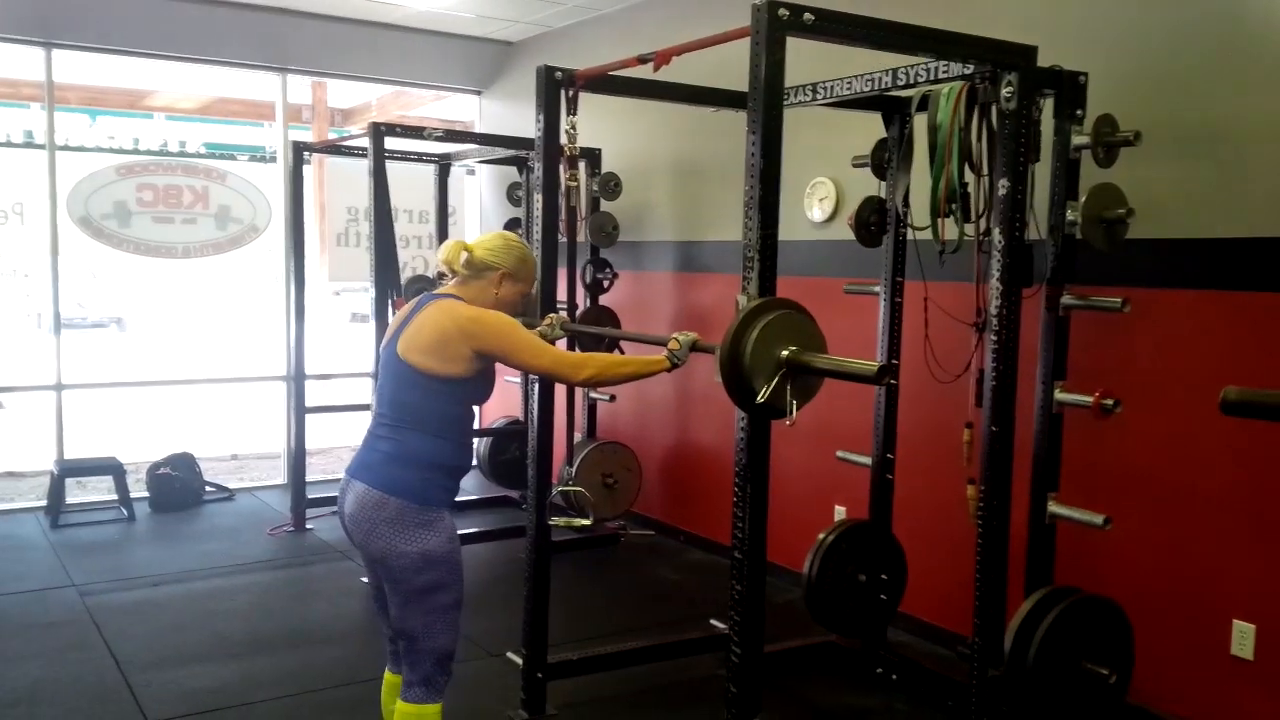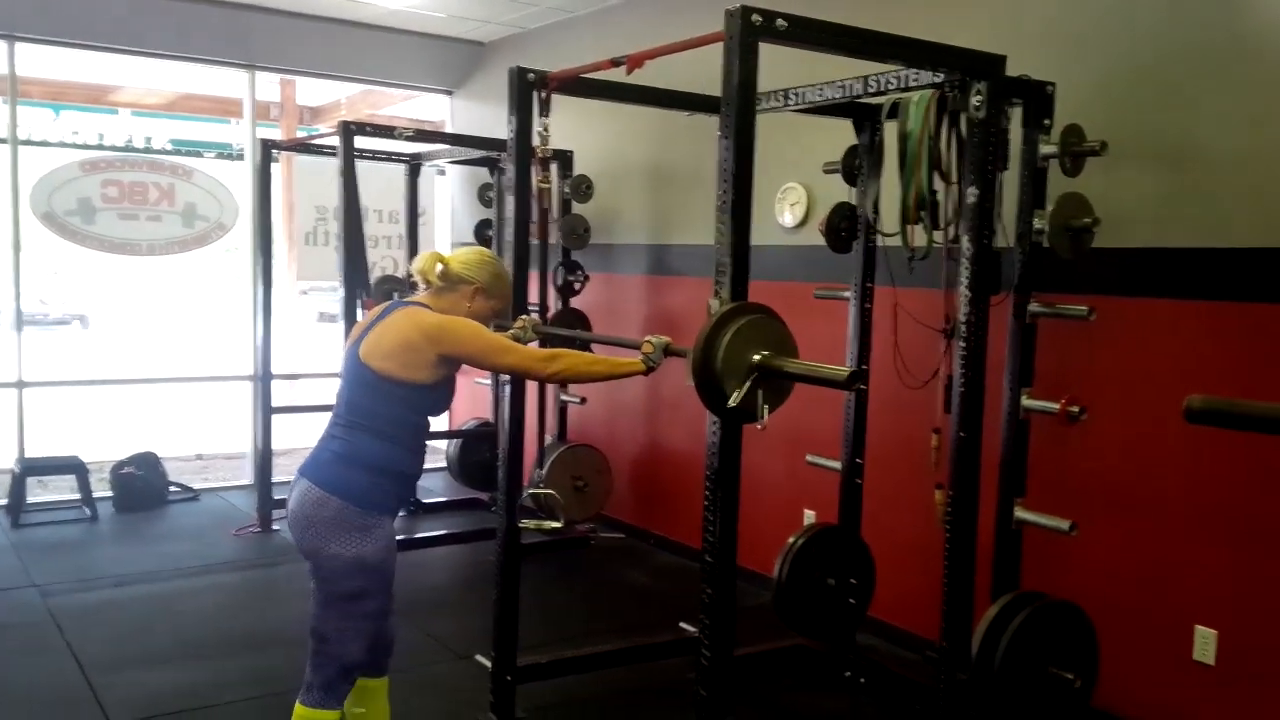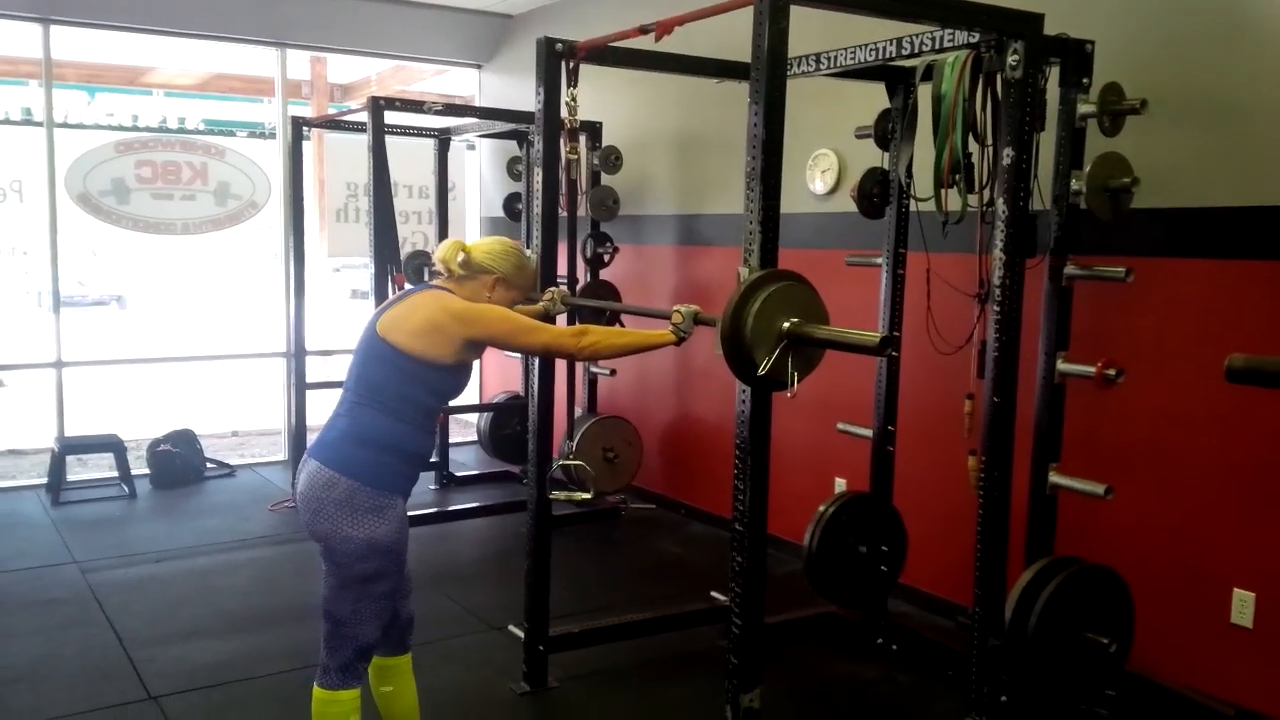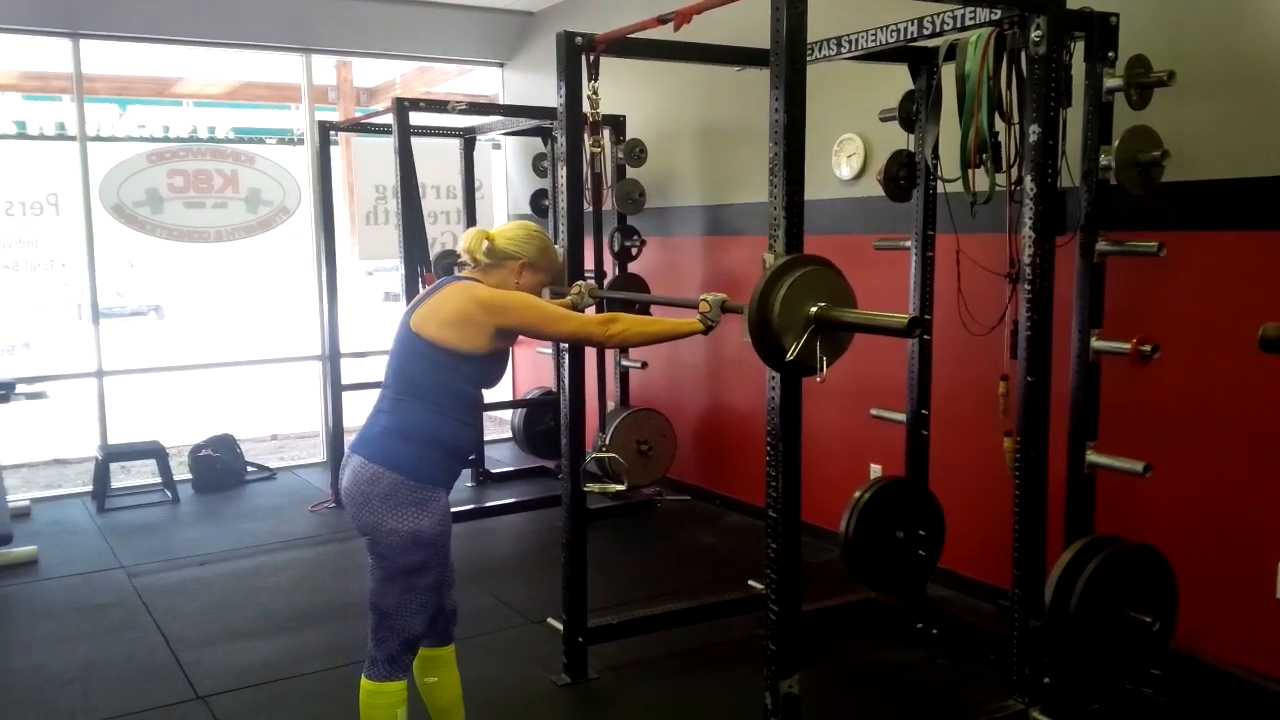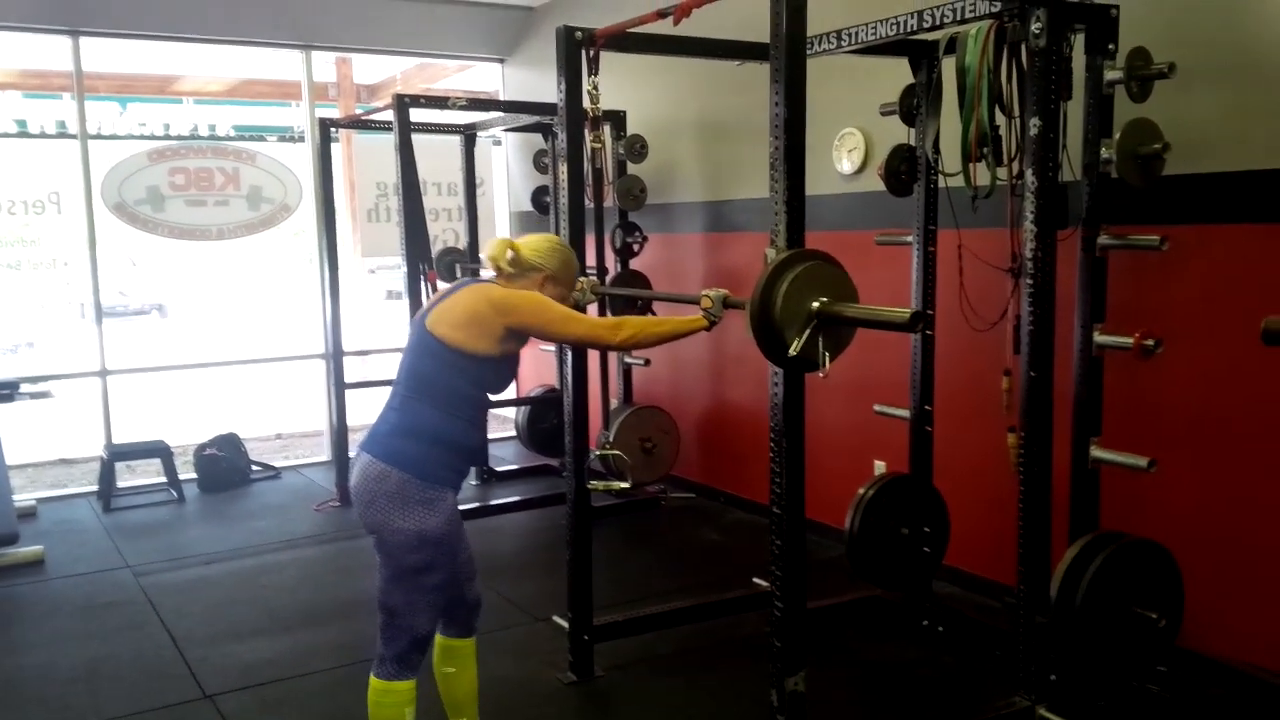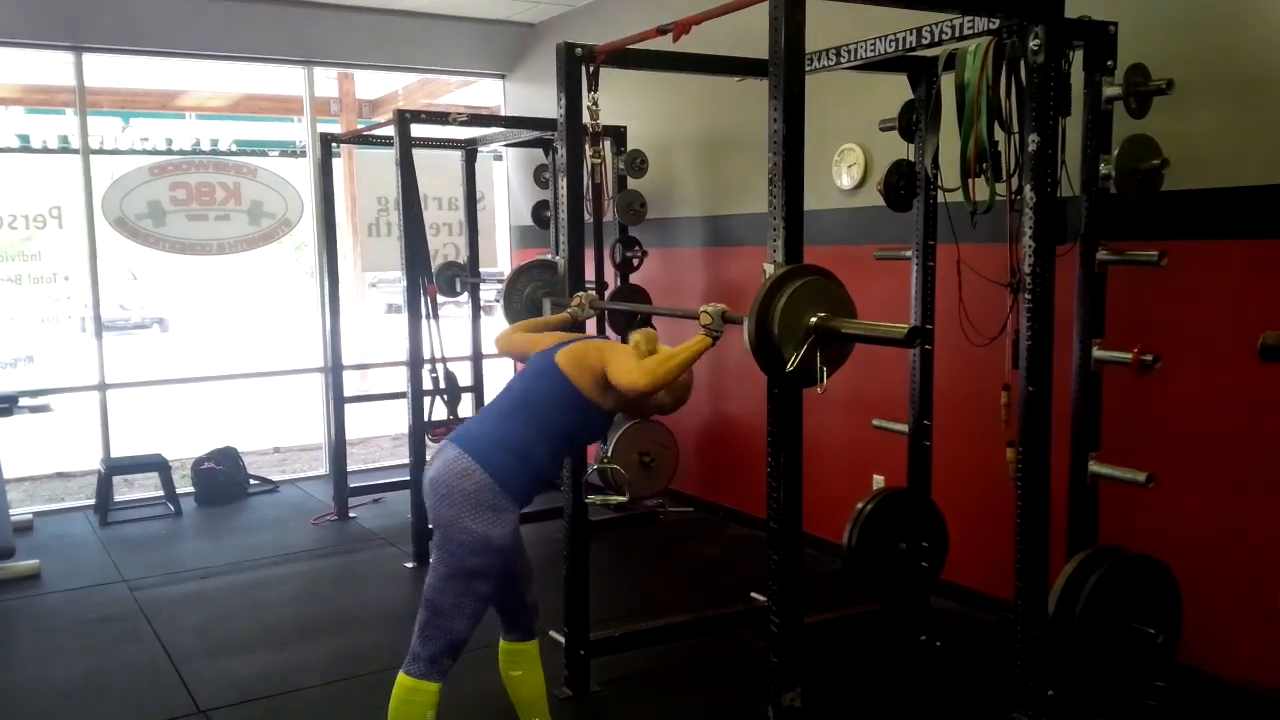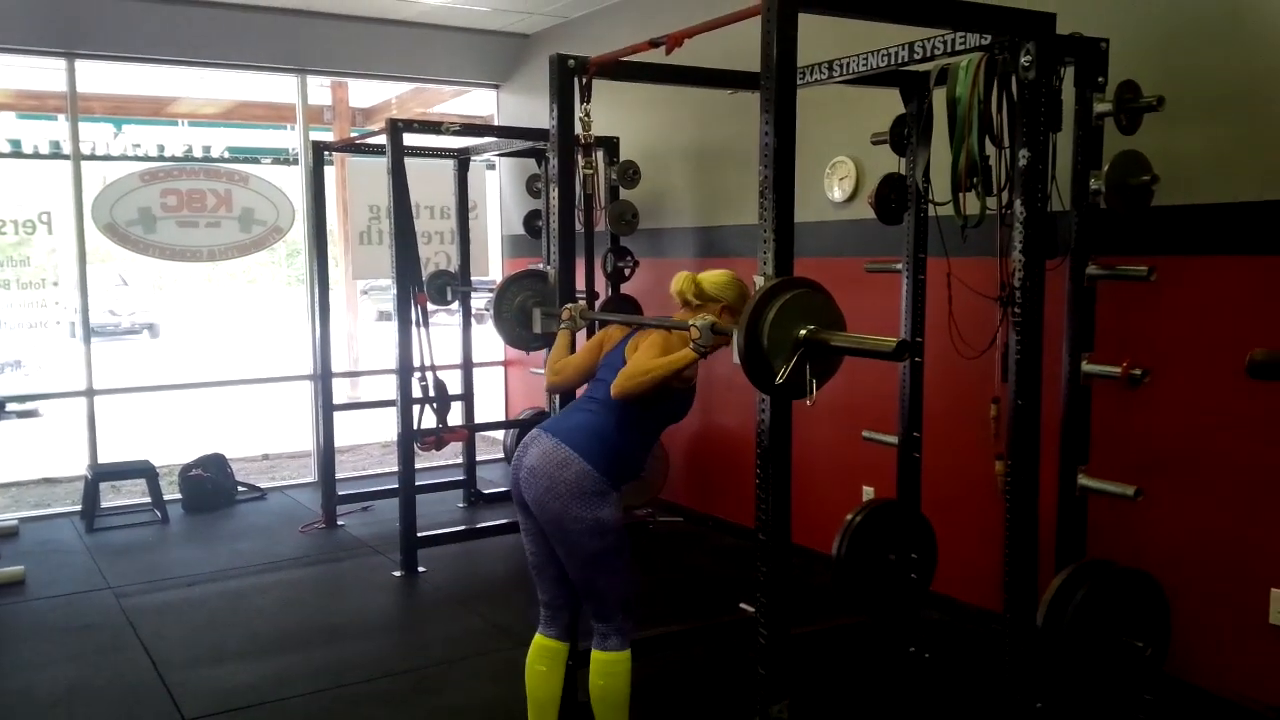
dt=0.7s
person 1, frame 1
left shoulder: (420, 308)
right shoulder: (470, 322)
right elbow: (578, 371)
left wrist: (540, 336)
right wrist: (667, 359)
left hip: (369, 495)
right hip: (405, 509)
left knee: (409, 653)
right knee: (429, 668)
person 1, frame 2
left shoulder: (392, 315)
right shoulder: (435, 329)
right elbow: (548, 366)
left wrist: (512, 338)
right wrist: (641, 363)
left hip: (331, 497)
right hip: (350, 511)
left knee: (372, 654)
right knee: (334, 672)
person 1, frame 3
left shoulder: (424, 301)
right shoulder: (452, 314)
right elbow: (577, 343)
left wrist: (543, 310)
right wrist: (670, 335)
left hip: (341, 477)
right hip: (356, 493)
left knee: (393, 631)
right knee: (349, 651)
person 1, frame 4
left shoulder: (457, 293)
right shoulder: (483, 303)
right elbow: (605, 331)
left wrist: (569, 302)
right wrist: (699, 324)
left hip: (390, 474)
right hip: (400, 486)
left knee: (437, 624)
right knee: (395, 644)
person 1, frame 5
left shoulder: (474, 296)
right shoulder: (498, 303)
right elbow: (614, 334)
left wrist: (574, 297)
right wrist: (703, 319)
left hip: (406, 474)
right hip: (408, 486)
left knee: (461, 610)
right knee: (404, 643)
person 1, frame 6
left shoulder: (580, 346)
right shoulder: (617, 355)
left elbow: (507, 338)
right elbow: (640, 381)
left wrist: (570, 317)
right wrist: (705, 338)
left hip: (466, 474)
right hip: (478, 490)
left knee: (521, 618)
right knee: (438, 647)
person 1, frame 7
left shoulder: (630, 326)
right shoulder: (675, 340)
left elbow: (555, 377)
right elbow: (623, 388)
left wrist: (567, 327)
right wrist: (692, 355)
left hip: (532, 459)
right hip: (572, 479)
left knee: (556, 619)
right knee: (611, 626)
